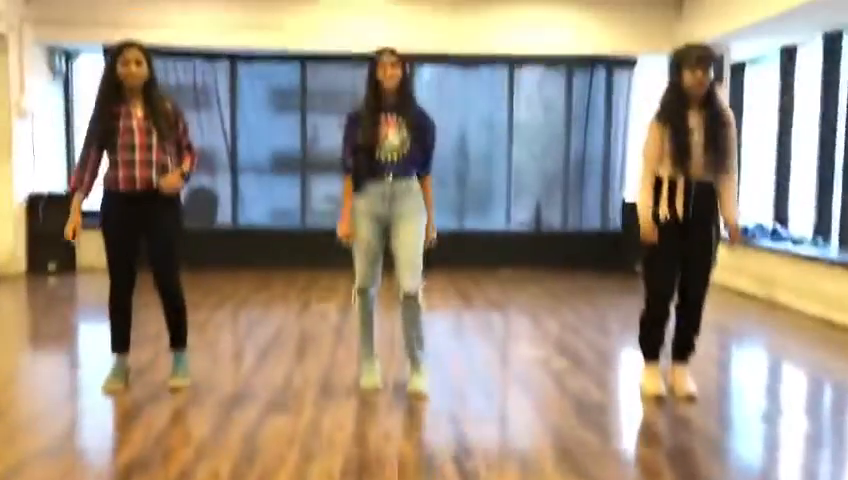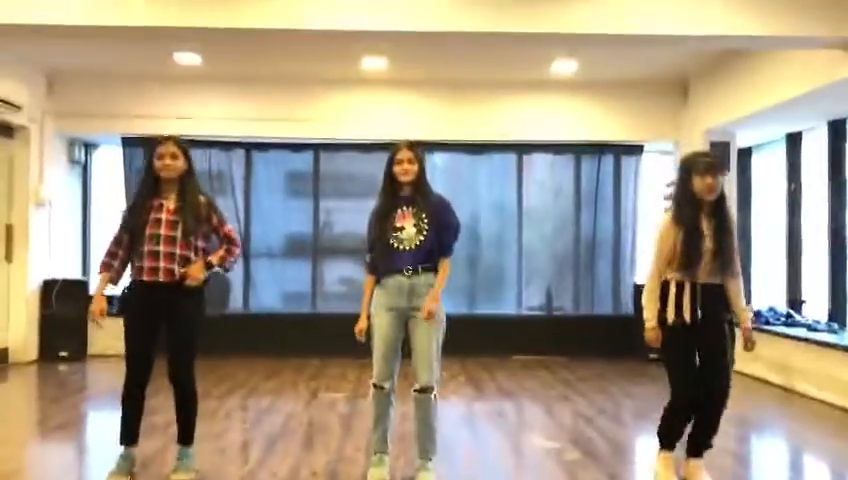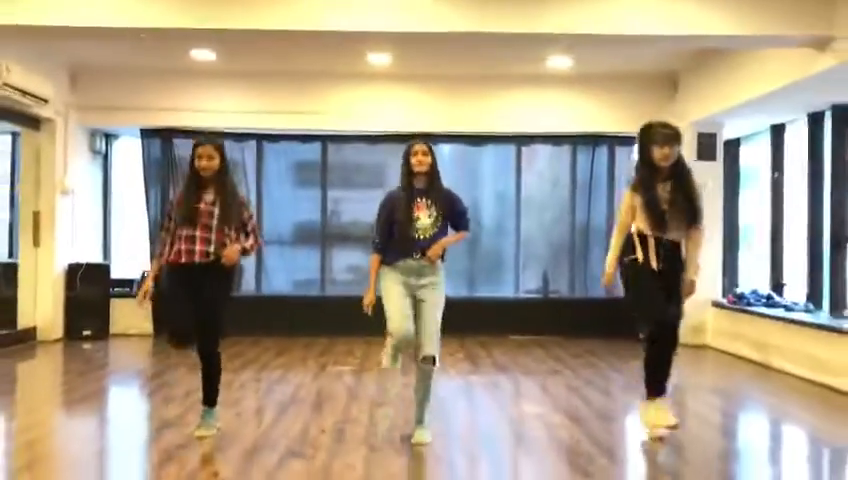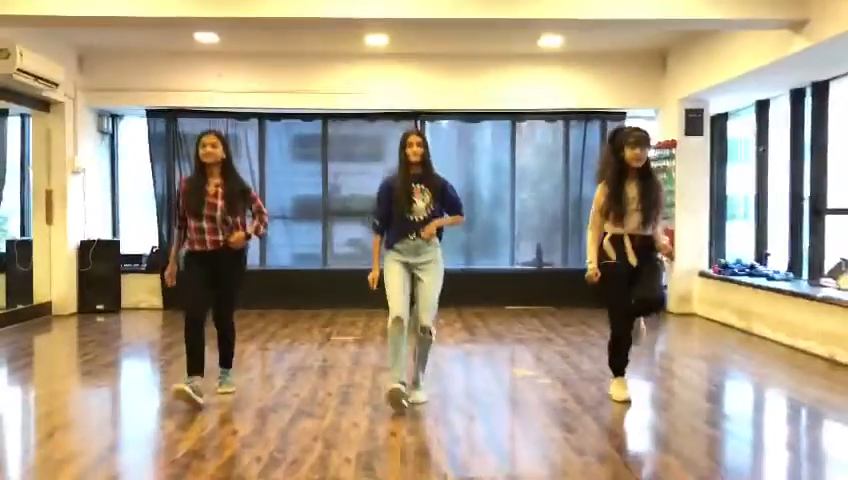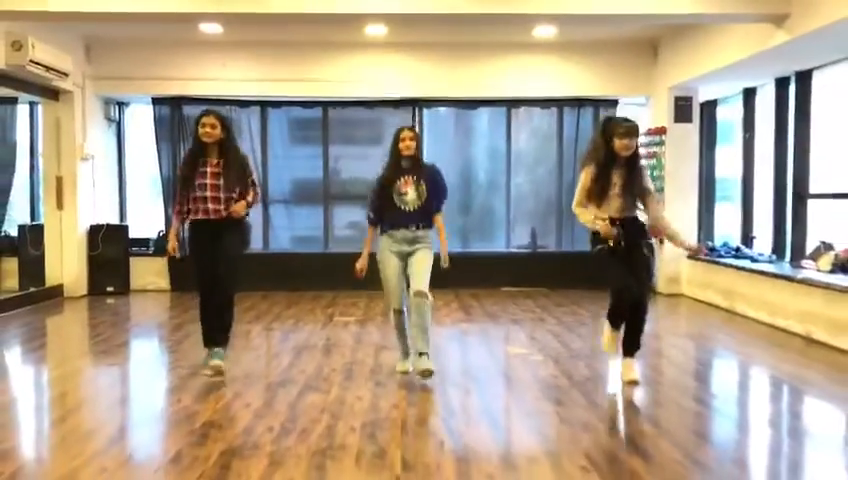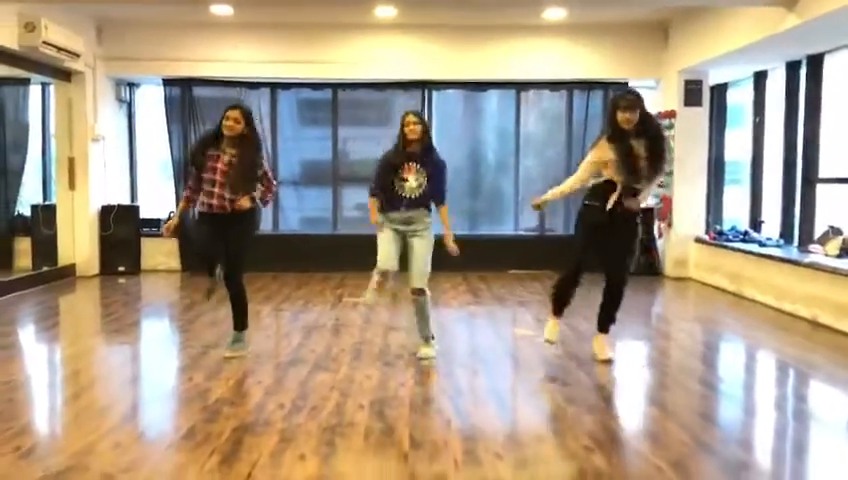
dt=0.4s
person 1, frame 1
left shoulder: (723, 119)
right shoulder: (664, 118)
left elbow: (727, 172)
right elbow: (648, 170)
left wrist: (731, 217)
right wrist: (646, 216)
left hip: (703, 207)
right hip: (667, 204)
left knee: (694, 292)
right knee: (660, 291)
left ankle: (680, 365)
right ankle: (651, 365)
person 1, frame 2
left shoulder: (725, 222)
right shoulder: (675, 221)
left elbow: (732, 275)
right elbow: (656, 273)
left wrist: (744, 321)
right wrist: (650, 320)
left hip: (713, 306)
right hip: (676, 303)
left knee: (718, 388)
right knee: (687, 390)
right ankle: (666, 453)
person 1, frame 3
left shoulder: (688, 187)
right shoulder: (638, 186)
left elbow: (694, 232)
right elbow: (621, 227)
left wrist: (691, 273)
right wrist: (611, 266)
left hip: (671, 260)
right hip: (639, 256)
left knee: (667, 332)
right knee: (662, 321)
left ankle: (652, 403)
right ankle: (655, 400)
person 1, frame 4
left shoulder: (654, 184)
right shoulder: (609, 184)
left elbow: (657, 222)
right elbow: (595, 226)
left wrist: (662, 241)
right wrist: (592, 262)
left hip: (645, 252)
right hip: (614, 255)
left knee: (655, 300)
right knee: (622, 321)
left ankle: (639, 312)
right ankle: (618, 379)
person 1, frame 5
left shoulder: (638, 172)
right shoulder: (594, 168)
left elbow: (655, 210)
right elbow: (578, 206)
left wrist: (682, 241)
right wrist: (598, 224)
left hip: (634, 235)
right hip: (606, 238)
left knee: (640, 298)
right knee: (625, 292)
left ankle: (629, 359)
right ankle: (612, 326)
person 1, frame 6
left shoulder: (651, 142)
right shoulder: (606, 143)
left elbow: (651, 178)
right elbow: (581, 176)
left wrist: (640, 200)
right wrist: (550, 196)
left hip: (626, 211)
right hip: (599, 203)
left knee: (617, 276)
right knee: (580, 259)
left ankle: (602, 336)
right ankle: (555, 317)
person 2, frame 1
left shoulder: (166, 110)
right shoulder: (105, 113)
left elbow: (187, 150)
right elbow: (89, 161)
left wrist: (180, 172)
right wrist: (75, 210)
left hip: (161, 204)
right hip: (119, 205)
left knee: (167, 280)
right knee: (121, 283)
left ankle: (180, 358)
right ankle: (120, 361)
person 2, frame 2
left shoulder: (200, 205)
right shoulder: (141, 204)
left elbow: (231, 244)
right elbow: (119, 248)
left wrist: (206, 264)
right wrist: (100, 292)
left hip: (184, 295)
right hip: (142, 294)
left knee: (180, 374)
right knee: (136, 373)
person 2, frame 3
left shoulder: (233, 199)
right shoulder: (182, 198)
left elbow: (253, 234)
right elbow: (166, 239)
left wrist: (238, 249)
right wrist: (150, 277)
left hip: (216, 273)
right hip: (182, 271)
left knee: (208, 342)
left ankle: (209, 412)
person 2, frame 4
left shoulder: (238, 186)
right shoulder: (188, 186)
left elbow: (261, 216)
right elbow: (181, 226)
left wrist: (246, 233)
right wrist: (172, 262)
left hip: (229, 257)
right hip: (197, 258)
left knee: (223, 315)
right knee: (194, 315)
left ankle: (225, 373)
right ankle: (194, 382)
person 2, frame 5
left shoulder: (237, 161)
right shoulder: (191, 162)
left elbow: (253, 188)
right elbow: (181, 201)
left wrist: (246, 202)
right wrist: (173, 234)
left hip: (230, 228)
right hip: (200, 229)
left knee: (224, 285)
right knee: (207, 291)
left ankle: (220, 352)
right ankle: (211, 351)
person 2, frame 6
left shoulder: (250, 157)
right shoulder: (205, 149)
left elbow: (270, 186)
right elbow: (193, 184)
left wrist: (252, 199)
right wrist: (176, 216)
left hip: (239, 220)
right hip: (209, 216)
left knee: (233, 278)
right knee: (204, 255)
left ankle: (240, 337)
right ankle: (213, 270)
person 3, frame 1
left shoulder: (419, 119)
right shoulder: (358, 119)
left elbow: (425, 171)
right elbow: (349, 172)
left wrist: (430, 217)
right wrist: (345, 217)
left hip: (408, 201)
right hip: (368, 202)
left knee: (410, 287)
right knee: (365, 285)
left ankle: (416, 366)
right ankle: (368, 361)
person 3, frame 2
left shoulder: (437, 206)
right shoulder: (381, 211)
left elbow: (445, 258)
right elbow: (372, 265)
left wrist: (435, 296)
right wrist: (364, 312)
left hip: (424, 292)
right hip: (387, 294)
left knee: (426, 380)
right knee: (382, 379)
person 3, frame 3
left shoulder: (445, 198)
right shoulder: (393, 200)
left elbow: (464, 229)
right elbow: (379, 245)
left wrist: (443, 242)
right wrist: (371, 288)
left hip: (430, 277)
right hip: (396, 274)
left knee: (428, 353)
right knee: (402, 333)
left ankle: (420, 422)
right ankle: (394, 343)
person 3, frame 4
left shoulder: (439, 184)
right shoulder: (390, 185)
left elbow: (459, 215)
right elbow: (379, 227)
left wrist: (437, 223)
right wrist: (375, 267)
left hip: (429, 255)
right hip: (396, 255)
left knee: (425, 323)
right knee: (398, 315)
left ankle: (416, 381)
right ankle: (397, 383)
person 3, frame 5
left shoulder: (430, 173)
right shoulder: (385, 179)
left elbow: (436, 211)
right elbow: (374, 219)
left wrist: (444, 245)
right wrist: (364, 256)
left hip: (421, 243)
right hip: (390, 244)
left knee: (420, 293)
right knee: (397, 306)
right ankle: (405, 355)
person 3, frame 6
left shoulder: (436, 164)
right shoulder: (390, 159)
left elbow: (440, 201)
right elbow: (375, 193)
left wrist: (448, 234)
right wrist: (375, 215)
left hip: (421, 225)
right hip: (391, 223)
left knee: (418, 287)
right knee: (387, 269)
left ankle: (427, 339)
right ankle: (378, 282)
